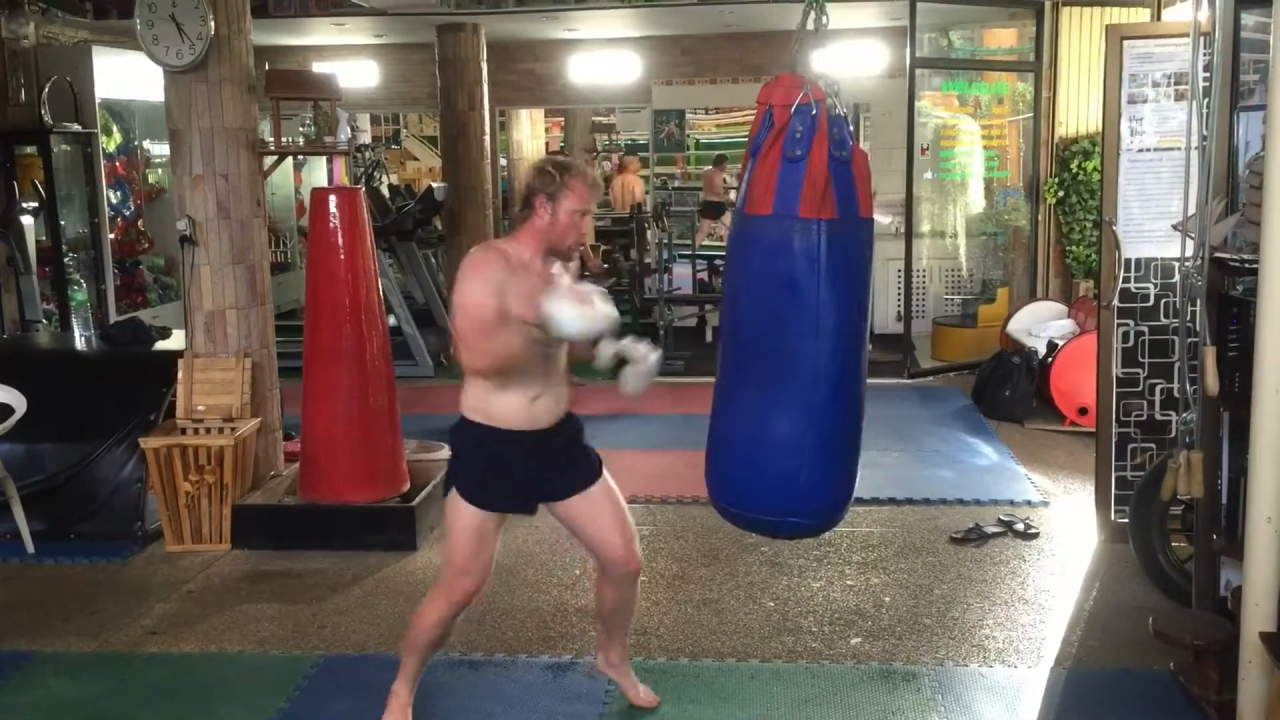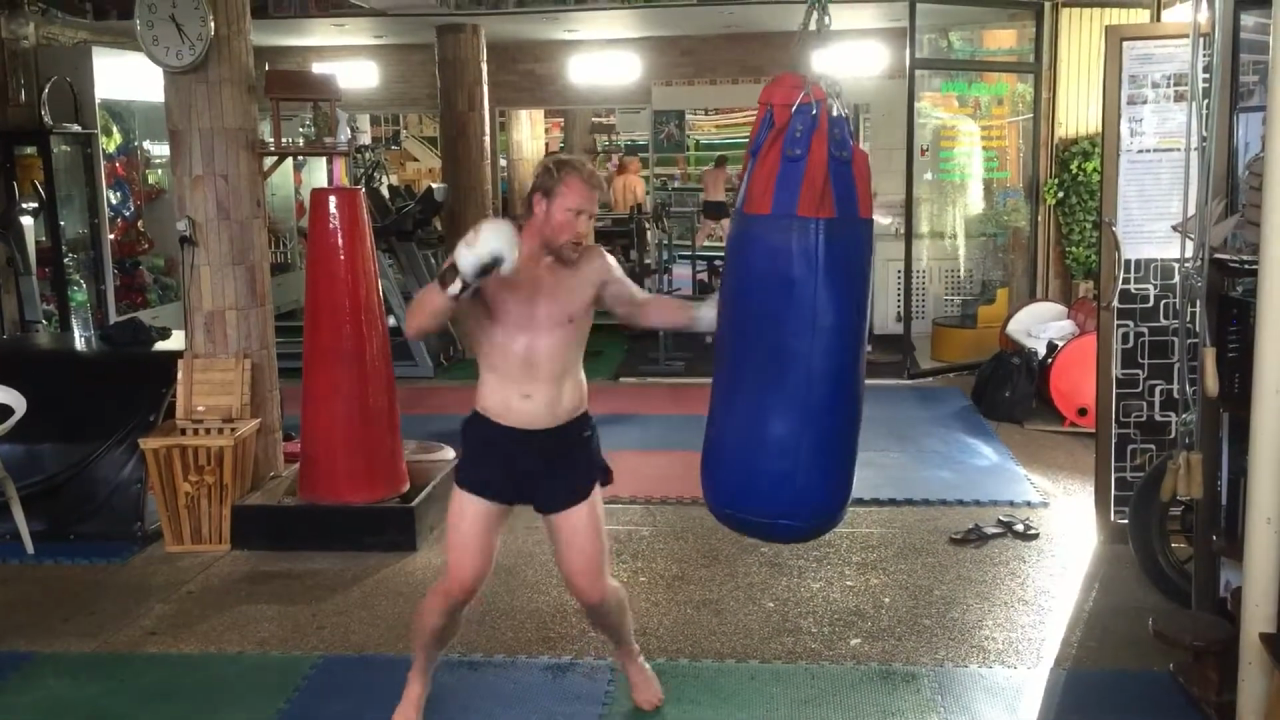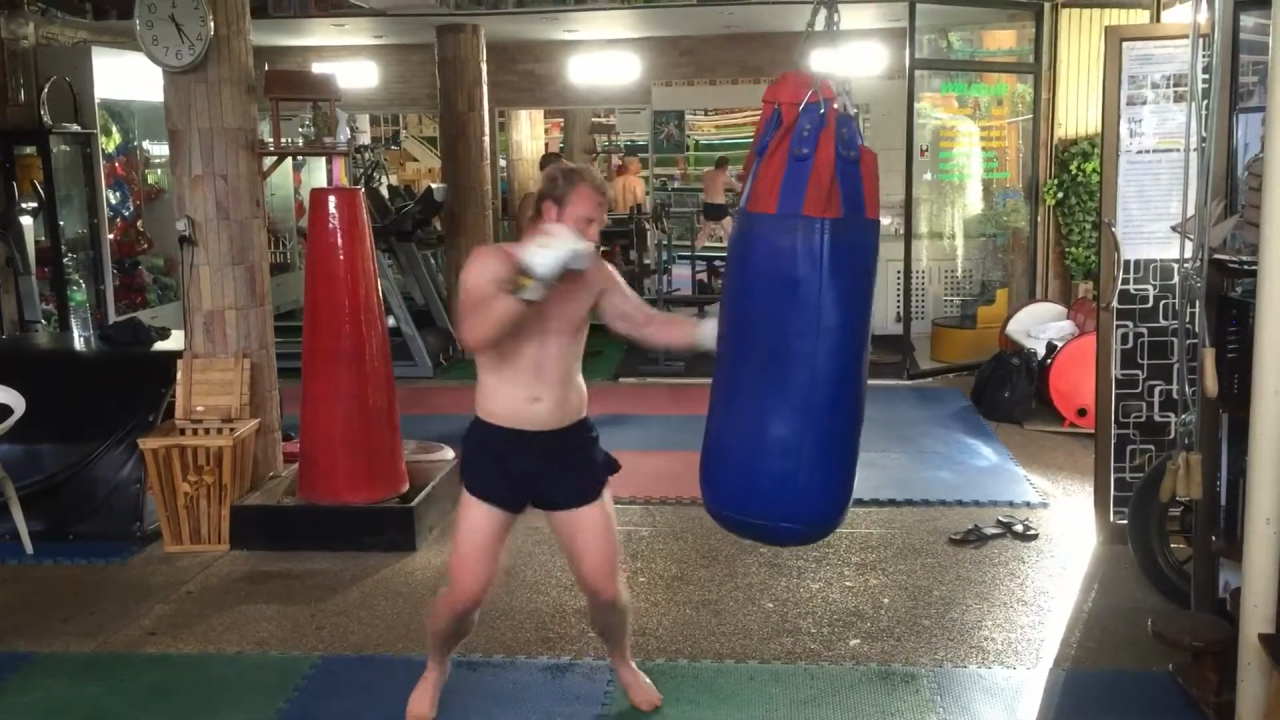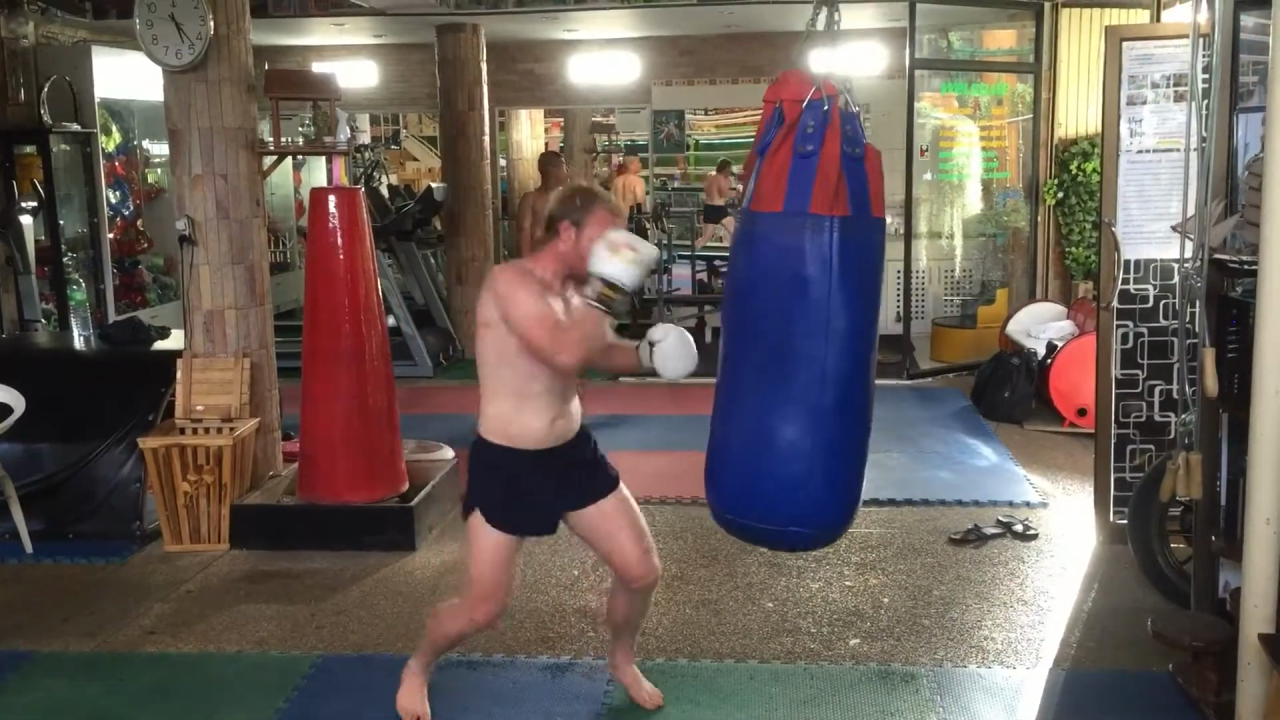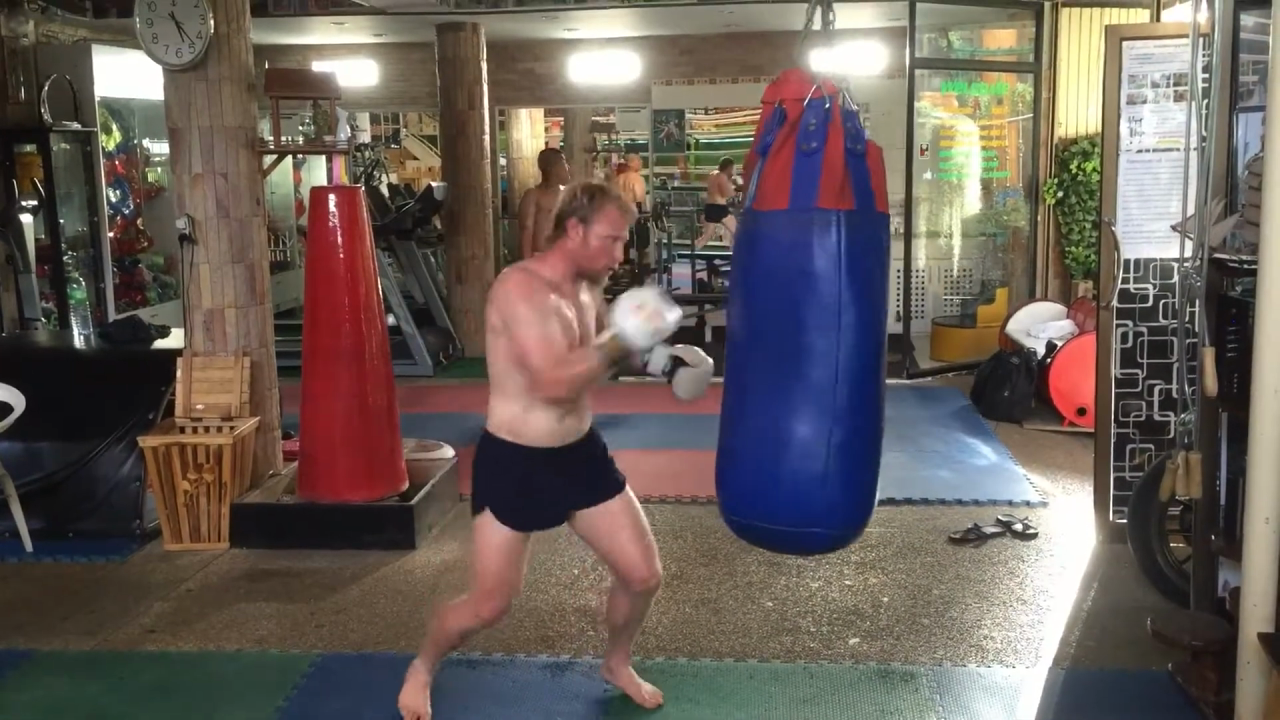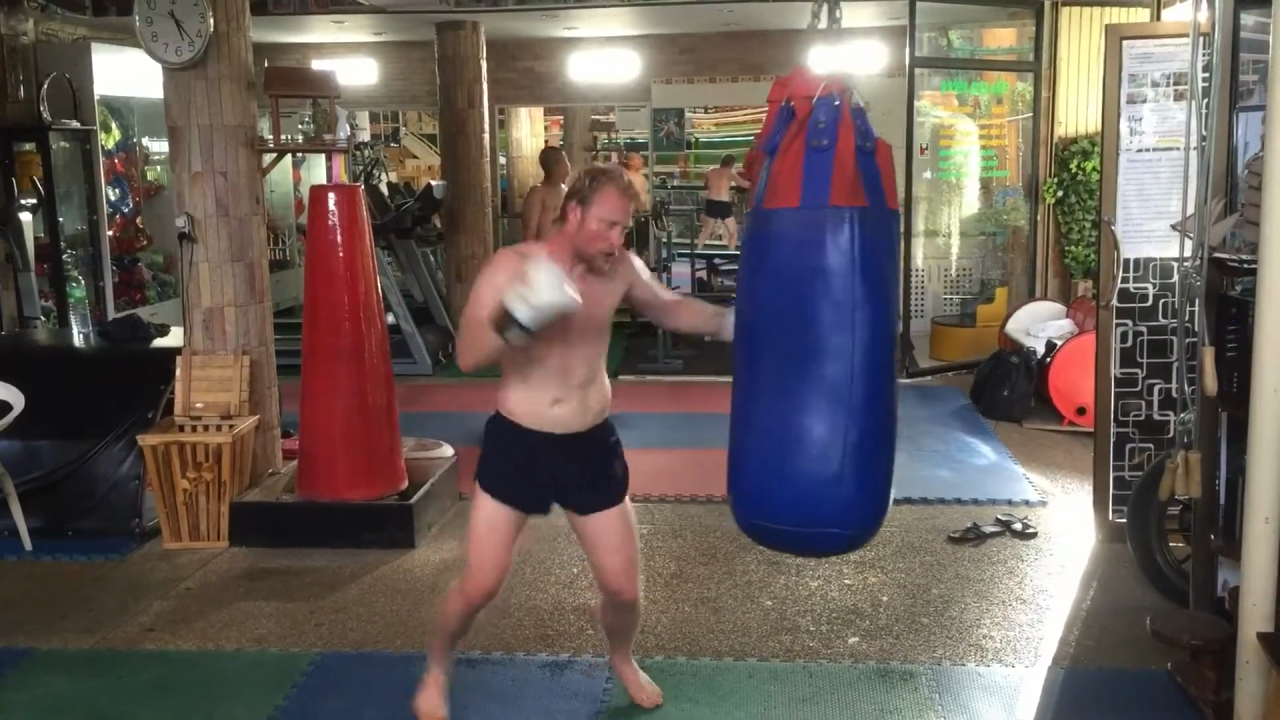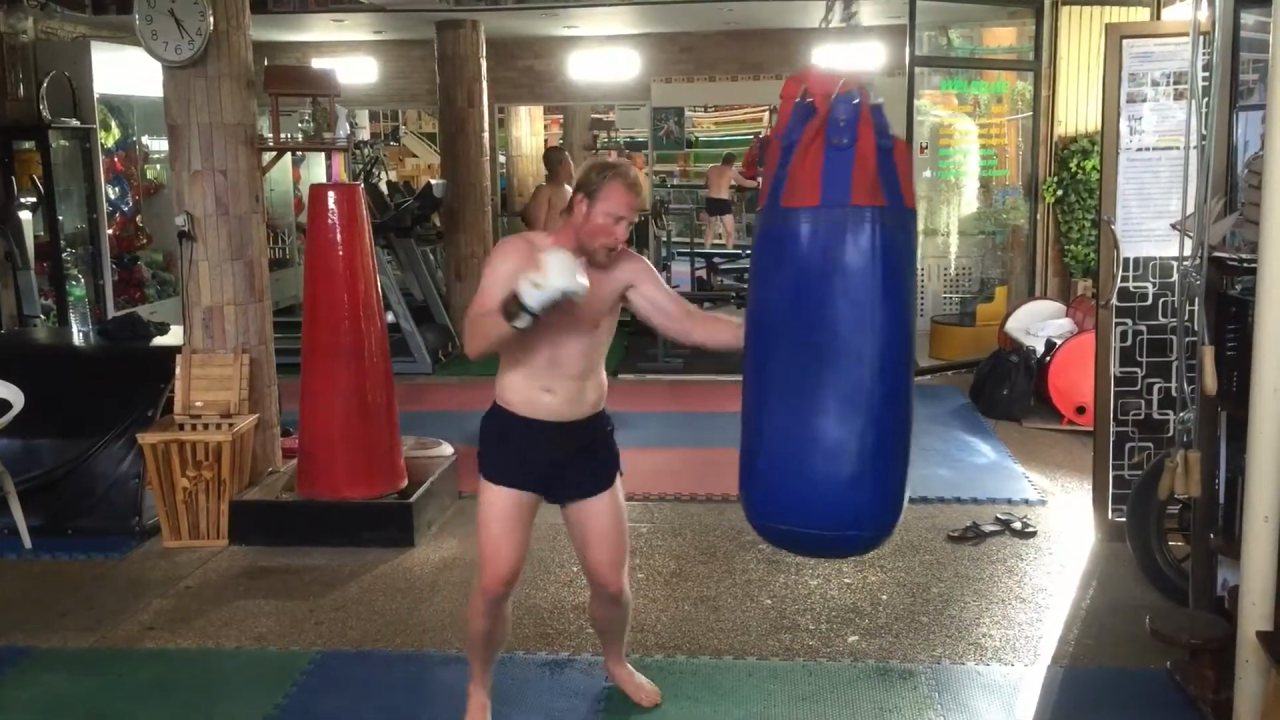
dt=0.1s
person 1, frame 1
left shoulder: (562, 269)
right shoulder: (486, 264)
right elbow: (478, 358)
left wrist: (612, 350)
right wrist: (547, 326)
left hip: (559, 440)
right hip: (489, 446)
left knee: (624, 560)
right knee: (458, 588)
left ankle: (615, 660)
person 1, frame 2
left shoulder: (590, 263)
right shoulder: (487, 252)
left elbow: (646, 309)
right elbow: (417, 323)
left wrist: (706, 312)
right wrist: (460, 274)
left hip: (568, 441)
right hip: (494, 441)
left knee: (590, 587)
right knee: (458, 584)
left ankle: (630, 658)
person 1, frame 3
left shoulder: (593, 273)
right shoulder: (494, 262)
left elbow: (647, 325)
right elbow: (475, 336)
left wrist: (711, 330)
right wrist: (535, 277)
left hip: (569, 444)
right hip: (496, 446)
left knee: (603, 586)
right knee: (465, 593)
left ankle: (622, 661)
right ankle: (434, 670)
person 1, frame 4
left shoulder: (578, 288)
right shoulder: (511, 282)
left elbow: (599, 356)
right elbow: (566, 352)
left wrist: (653, 348)
right wrist: (612, 288)
left hip: (573, 455)
right hip: (506, 465)
left knee: (641, 573)
right knee: (481, 610)
left ankle: (621, 662)
right ankle: (416, 670)
person 1, frame 5
left shoulder: (587, 287)
right shoulder: (518, 288)
right elbow: (555, 384)
left wrist: (661, 357)
right wrist: (620, 339)
left hip: (581, 454)
right hip: (513, 462)
left knee: (643, 575)
right knee: (488, 606)
left ankle: (618, 663)
right ankle: (422, 668)
person 1, frame 6
left shoulder: (616, 269)
right shoulder: (510, 264)
left elbow: (672, 310)
right elbow: (468, 355)
left wrist: (731, 321)
right wrist: (514, 313)
left hip: (592, 444)
right hip: (515, 443)
left knee: (623, 589)
right knee: (478, 587)
left ankle: (621, 662)
right ankle: (435, 670)
person 1, frame 7
left shoulder: (625, 268)
right shoulder: (517, 252)
left elbow: (690, 325)
right elbow: (475, 343)
right wrist: (526, 302)
left hip: (586, 437)
right hip: (515, 435)
left knee: (609, 579)
right knee: (497, 578)
left ankle: (616, 661)
